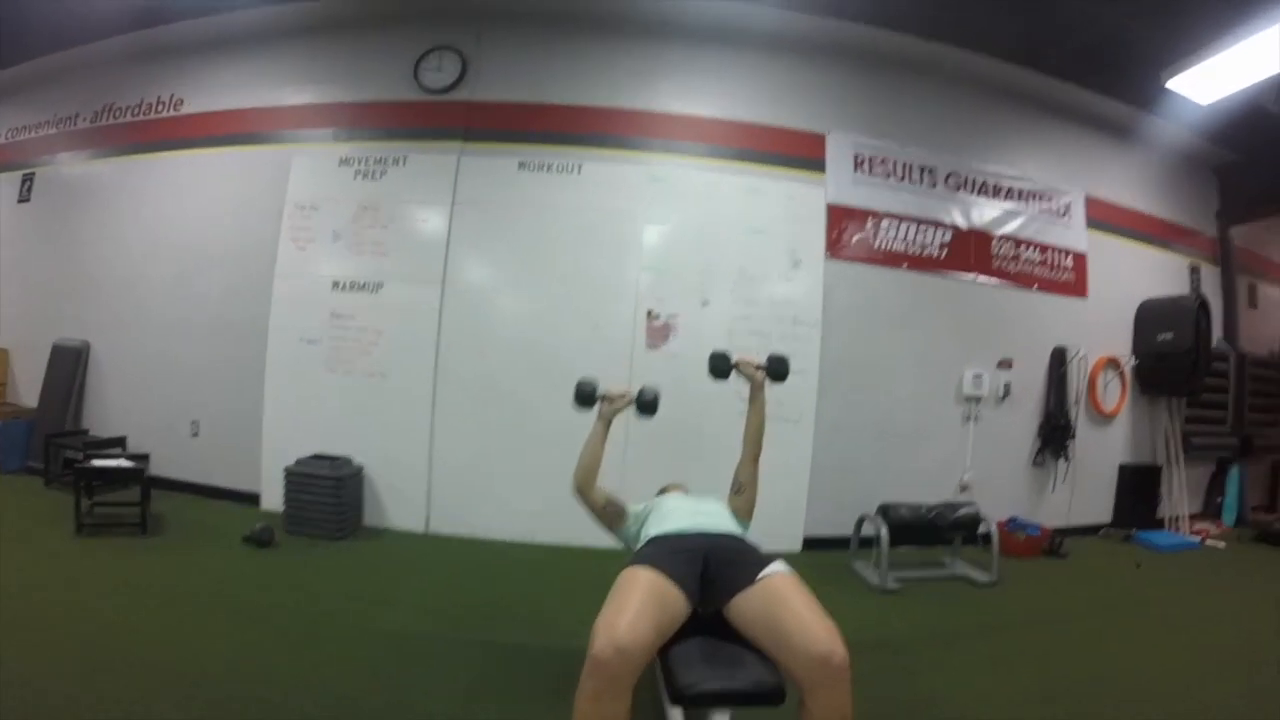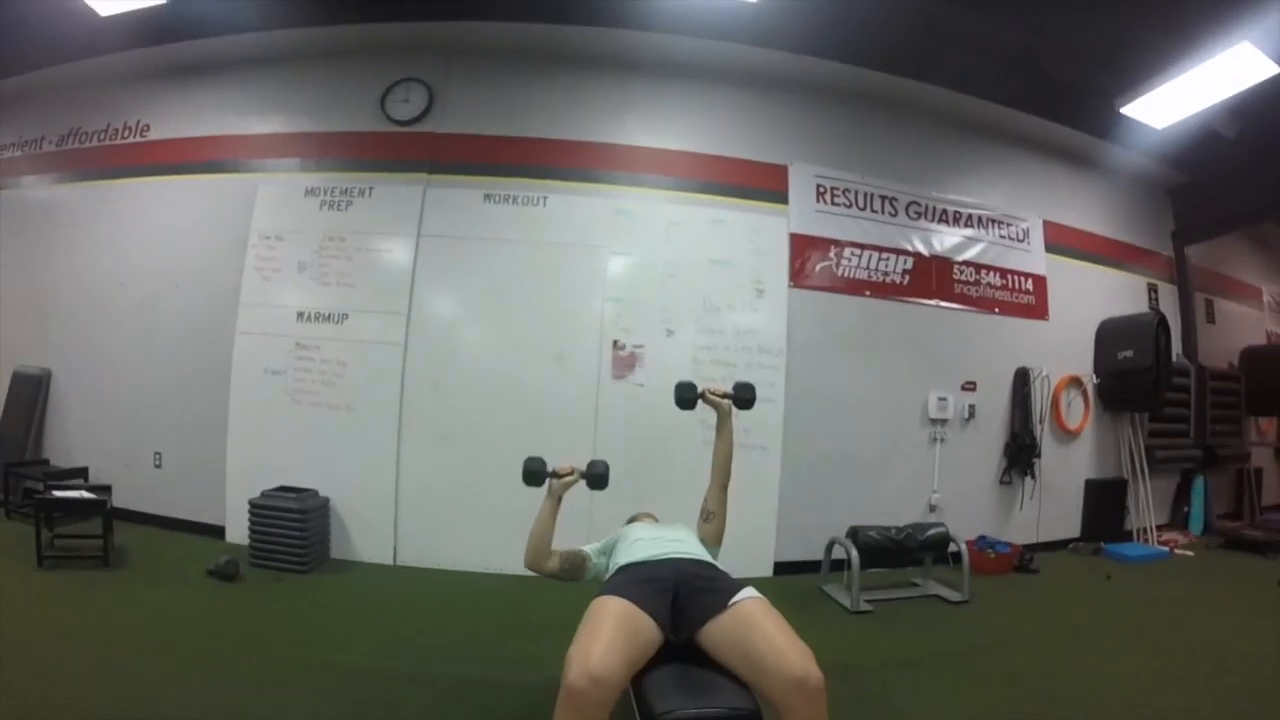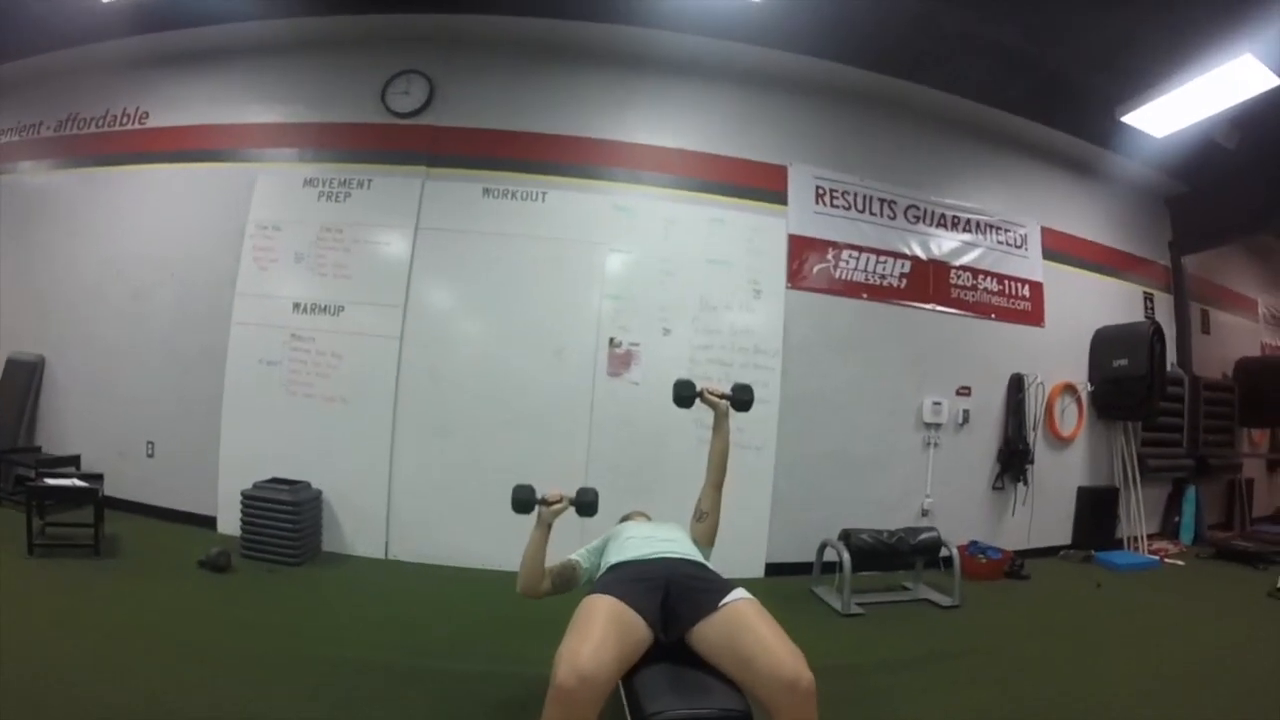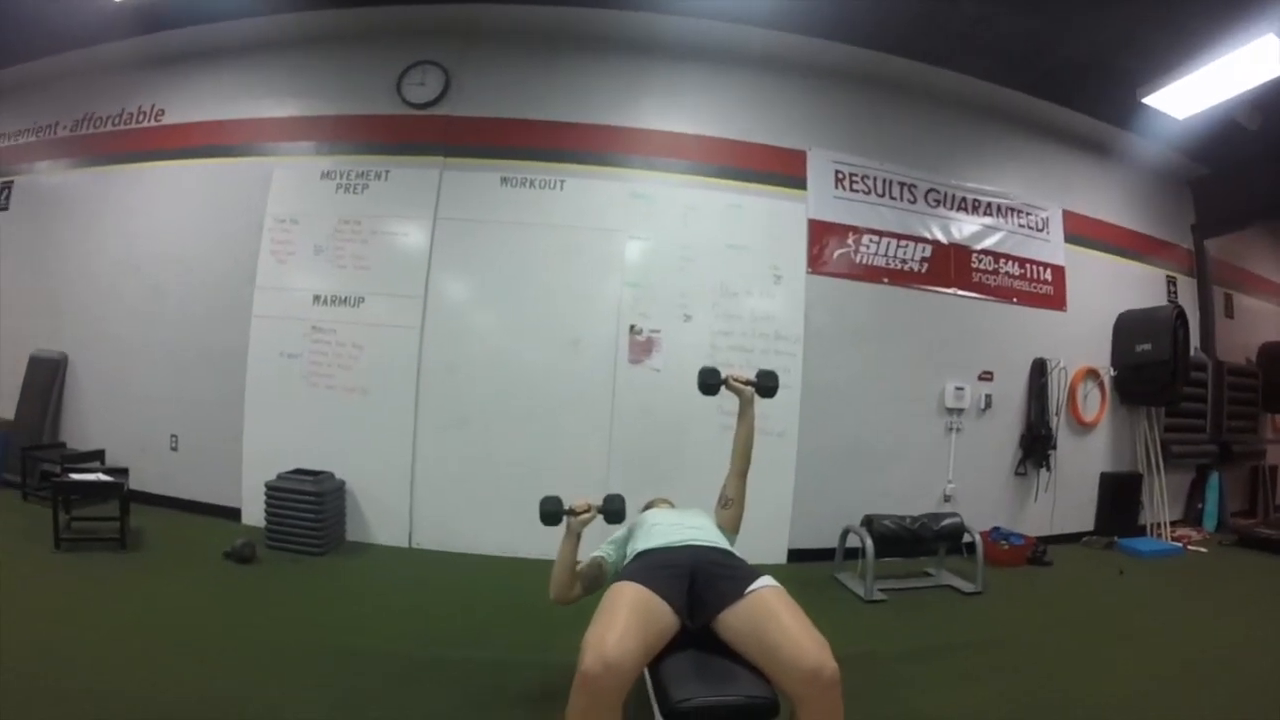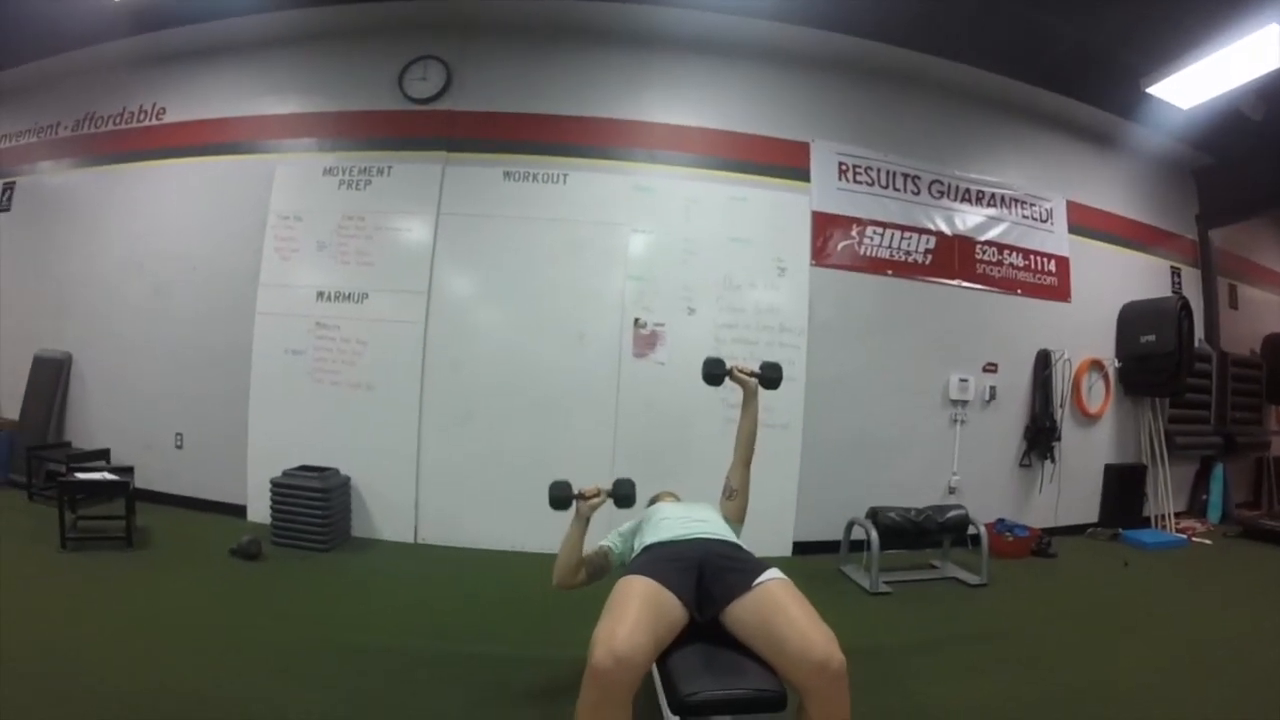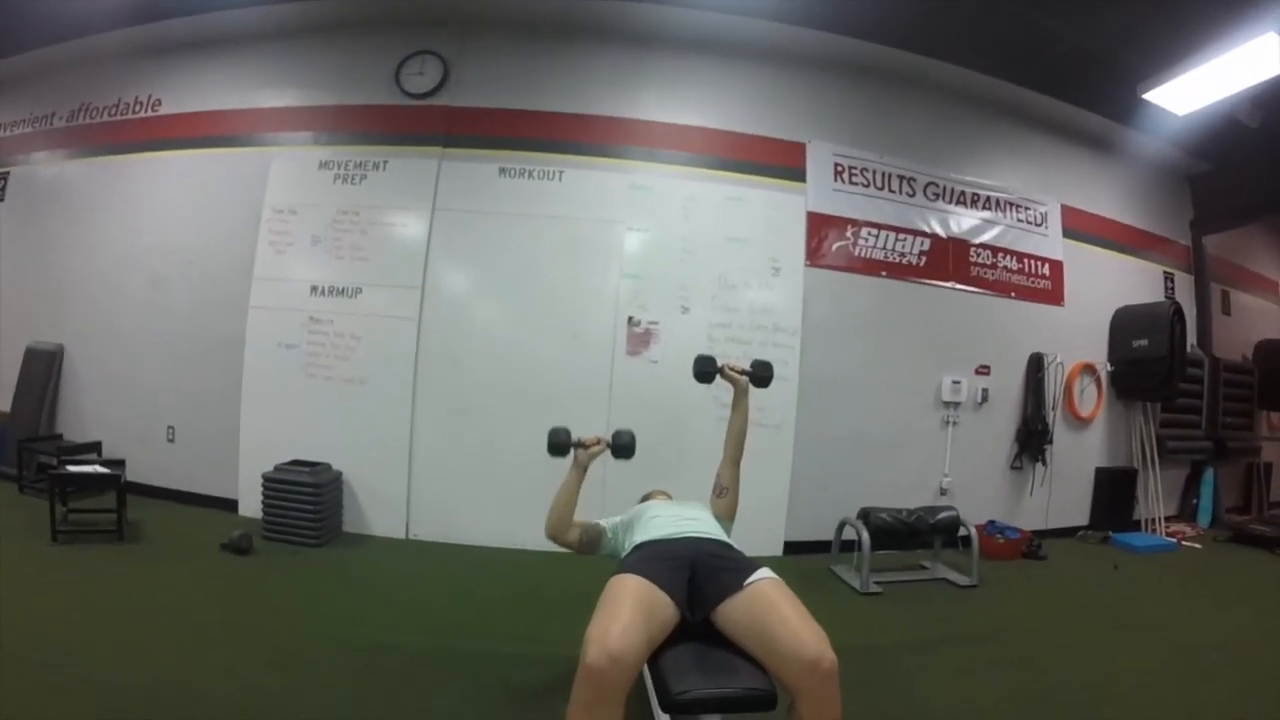
dt=0.2s
person 1, frame 1
left shoulder: (721, 508)
right shoulder: (644, 515)
left elbow: (749, 459)
right elbow: (585, 487)
left wrist: (756, 390)
right wrist: (604, 419)
left hip: (734, 552)
left knee: (828, 659)
right knee: (610, 653)
person 1, frame 2
left shoulder: (693, 538)
right shoulder: (613, 545)
left elbow: (718, 486)
right elbow: (539, 562)
left wrist: (724, 417)
right wrist: (554, 496)
left knee: (804, 683)
right knee: (583, 684)
person 1, frame 3
left shoulder: (686, 538)
right shoulder: (605, 545)
left elbow: (713, 486)
right elbow: (532, 586)
left wrist: (721, 418)
right wrist: (544, 523)
left knee: (796, 685)
right knee: (572, 683)
person 1, frame 4
left shoulder: (710, 524)
right shoulder: (628, 534)
left elbow: (737, 474)
right elbow: (563, 593)
left wrist: (746, 404)
right wrist: (574, 531)
left knee: (820, 674)
right knee: (598, 671)
person 1, frame 5
left shoulder: (715, 516)
right shoulder: (636, 528)
left elbow: (740, 464)
right elbow: (565, 577)
left wrist: (750, 395)
right wrist: (583, 515)
left knee: (827, 667)
right knee: (609, 665)
person 1, frame 6
left shoulder: (709, 515)
right shoulder: (625, 526)
left elbow: (731, 462)
right elbow: (558, 529)
left wrist: (741, 395)
right wrist: (580, 465)
left knee: (819, 667)
right knee: (601, 665)
